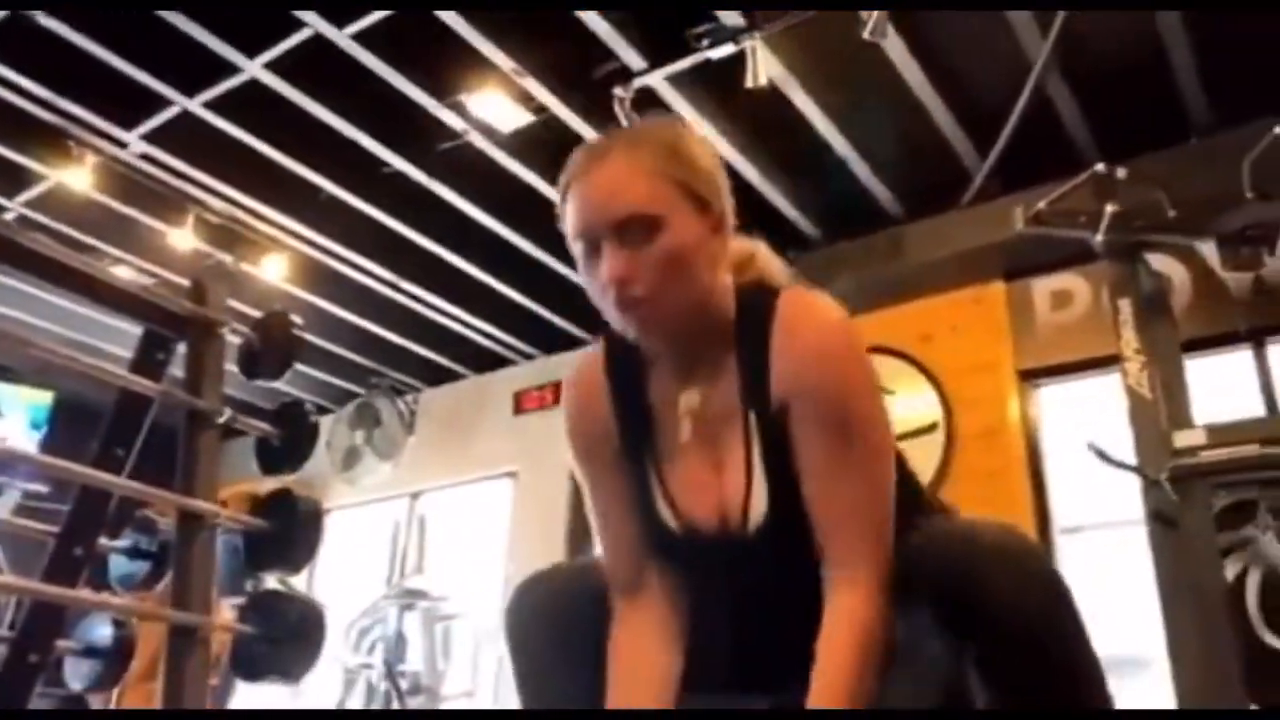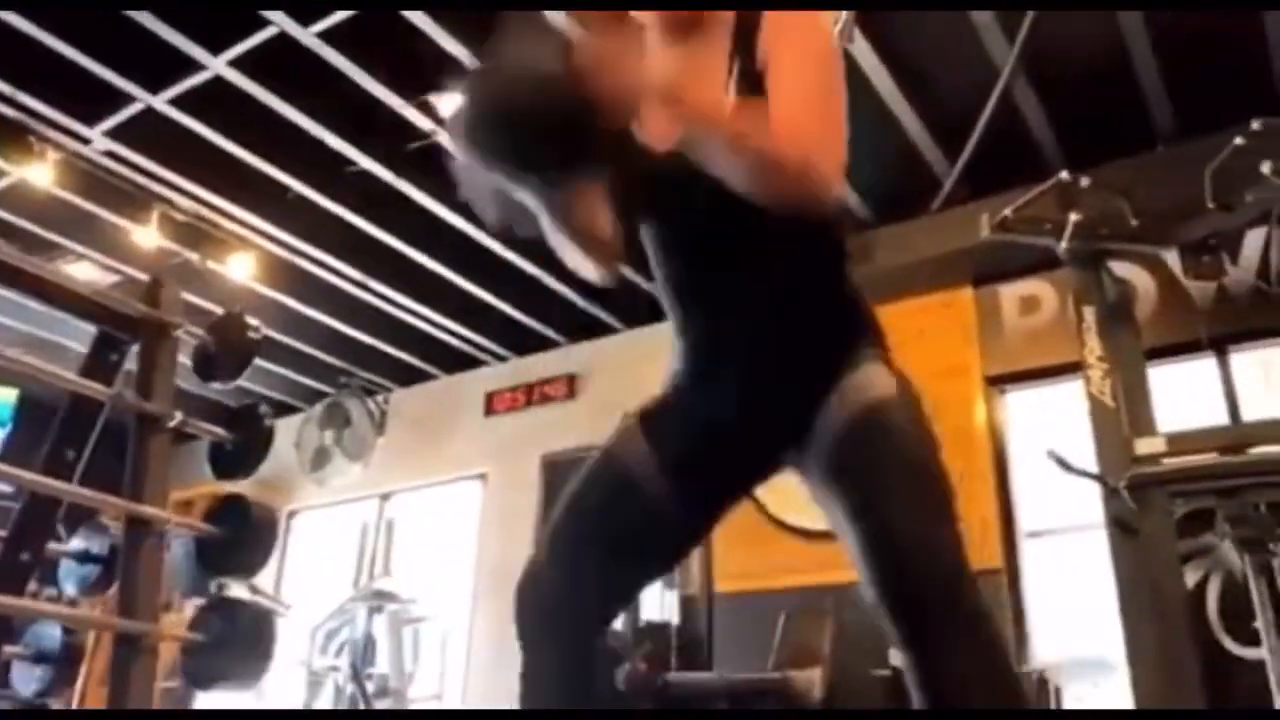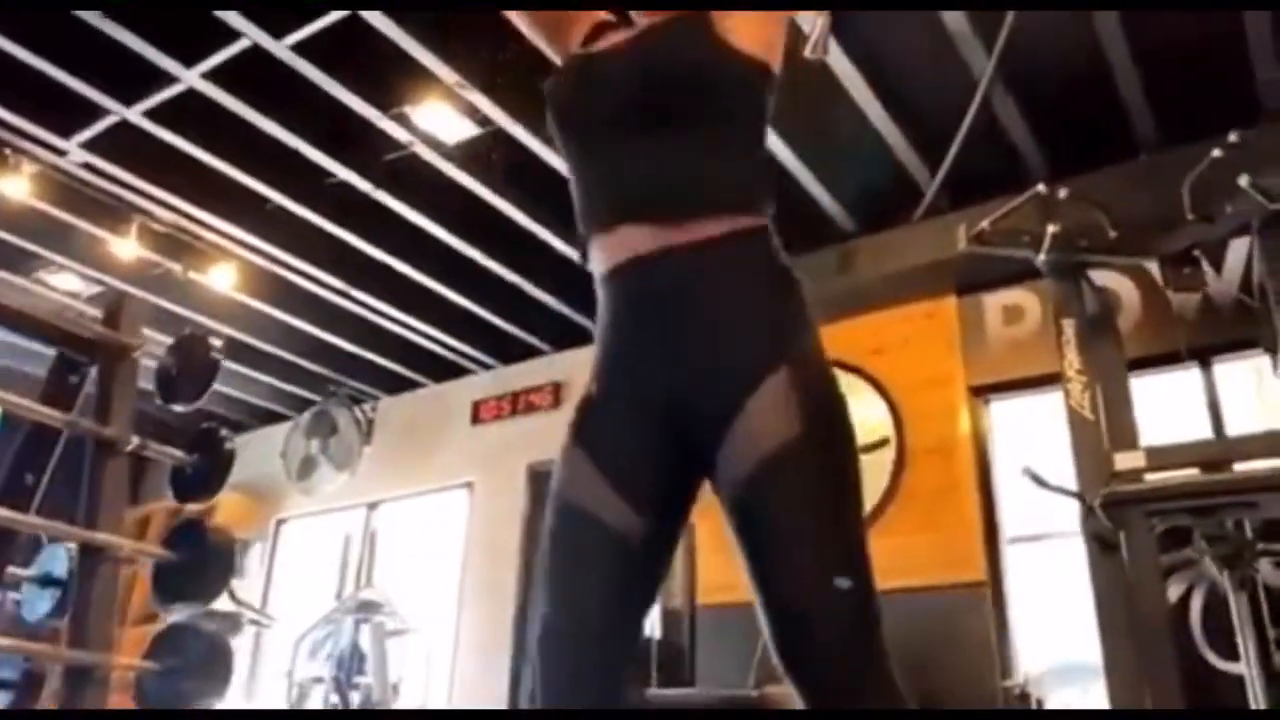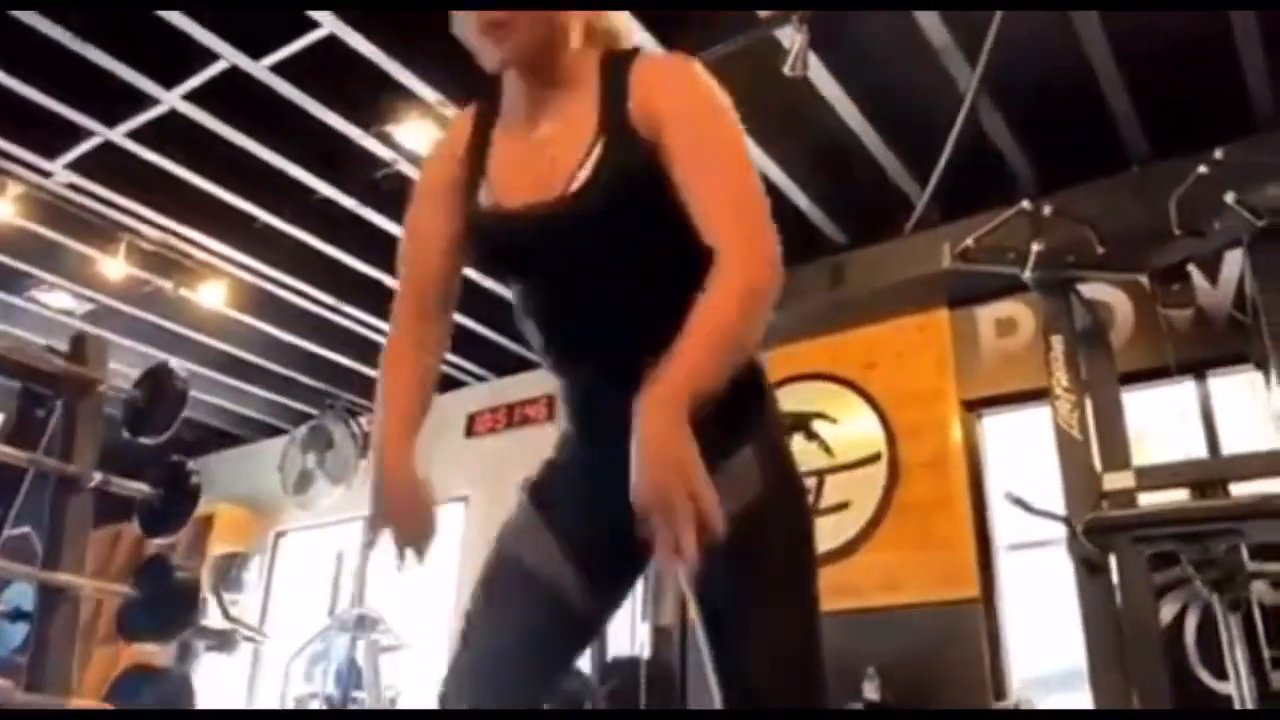
dt=0.4s
person 1, frame 1
left shoulder: (807, 337)
right shoulder: (594, 396)
left elbow: (859, 583)
right elbow: (646, 600)
left hip: (896, 597)
right hip: (760, 626)
left knee: (1003, 578)
right knee: (543, 612)
person 1, frame 2
left shoulder: (783, 30)
right shoulder: (609, 71)
left elbow: (811, 170)
right elbow: (596, 254)
left wrist: (659, 86)
right wrist: (552, 185)
left hip: (824, 368)
right hip: (707, 390)
left knee: (924, 579)
right knee: (551, 599)
person 1, frame 3
left shoulder: (736, 22)
right shoulder: (584, 42)
left hip: (747, 335)
right hip: (631, 355)
left knee: (834, 653)
right knee: (569, 672)
person 1, frame 4
left shoulder: (658, 85)
right shoulder: (463, 145)
left elbow: (752, 262)
right elbow: (419, 312)
left wrist: (665, 405)
right wrist: (394, 444)
left hip: (708, 429)
right hip: (591, 449)
left knee: (772, 697)
right knee: (478, 700)
